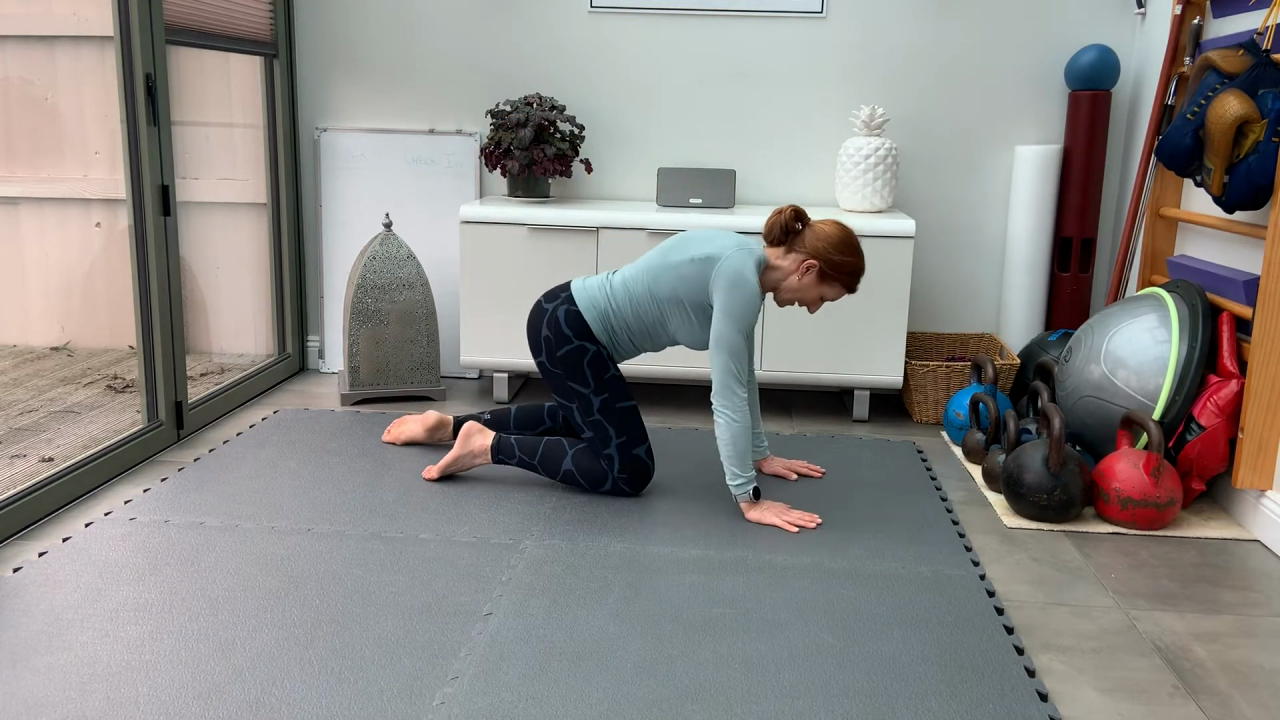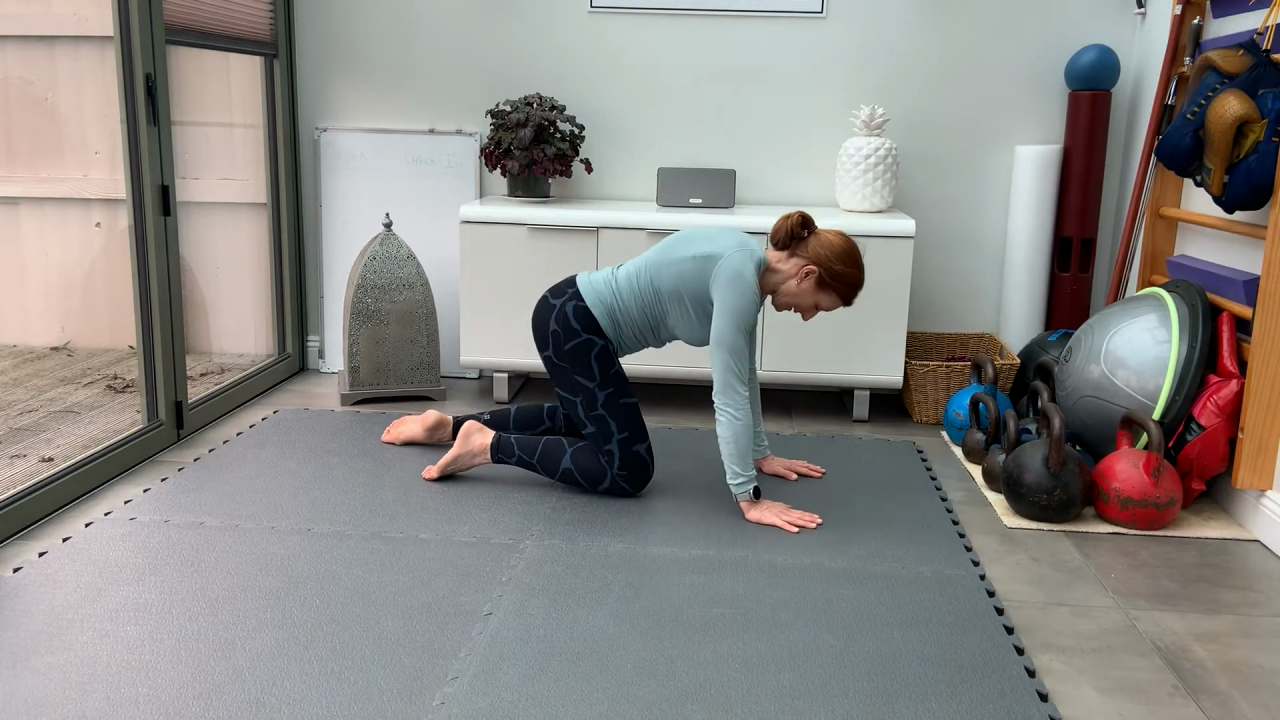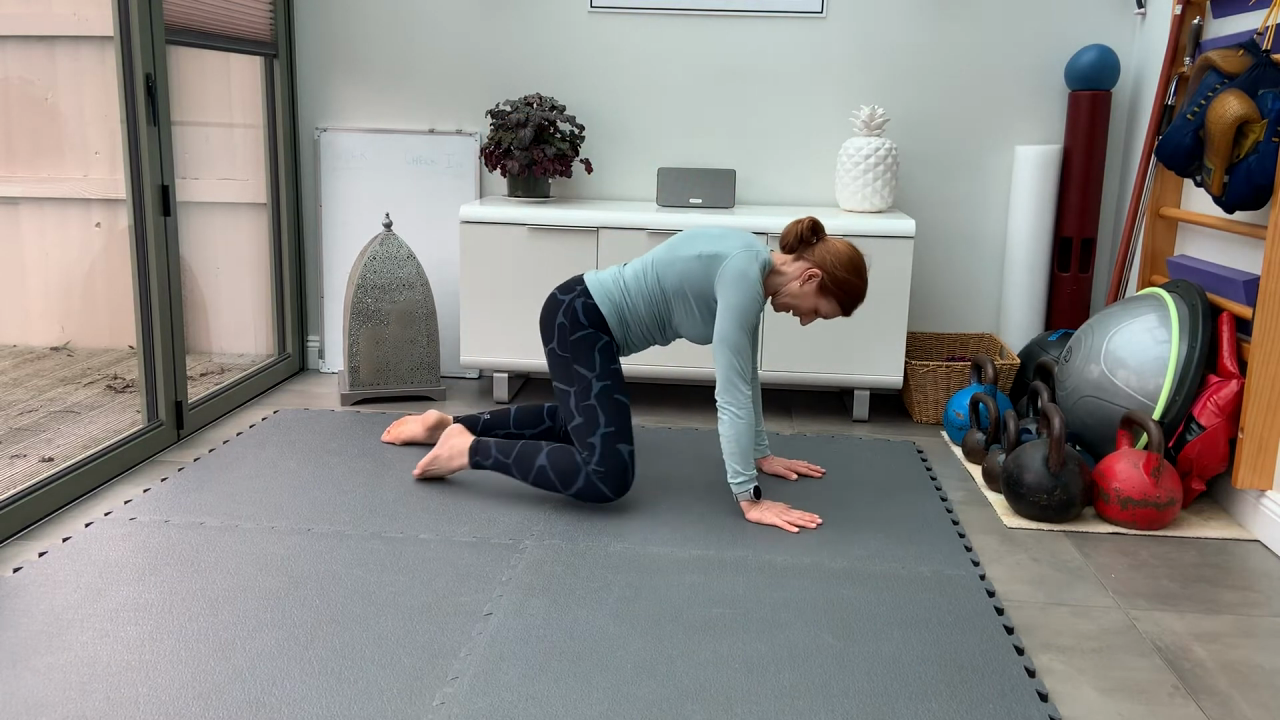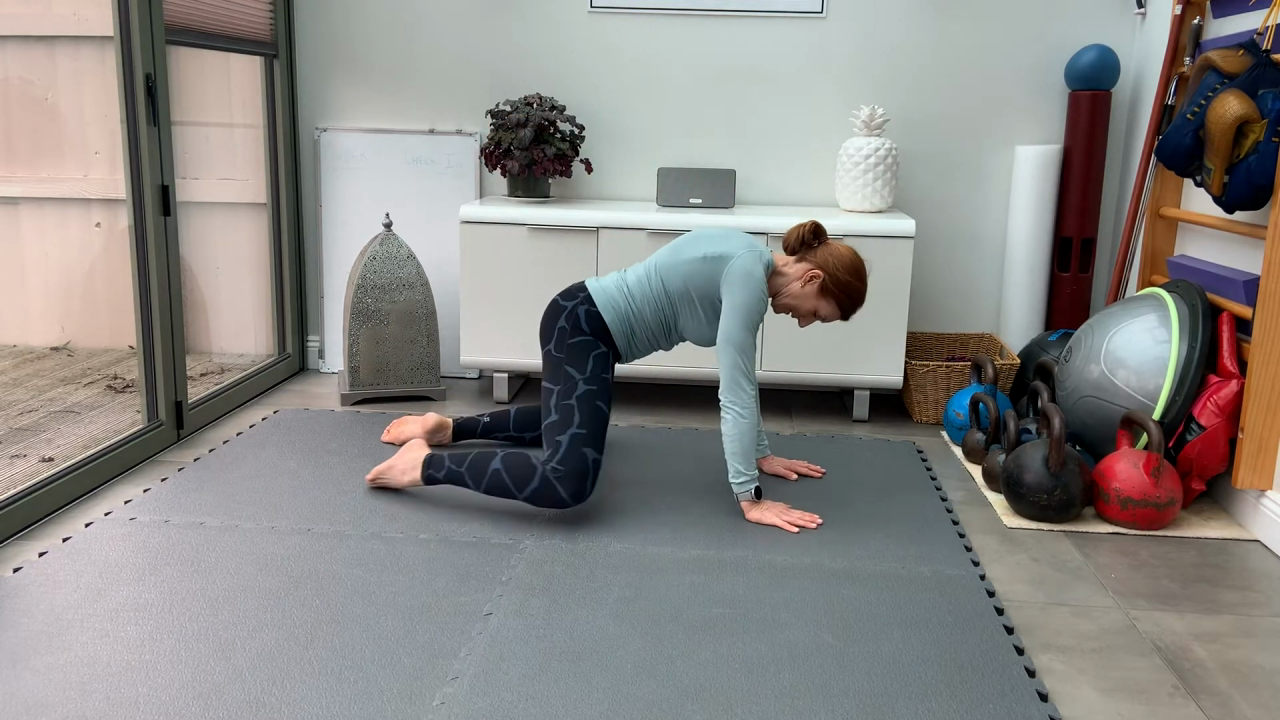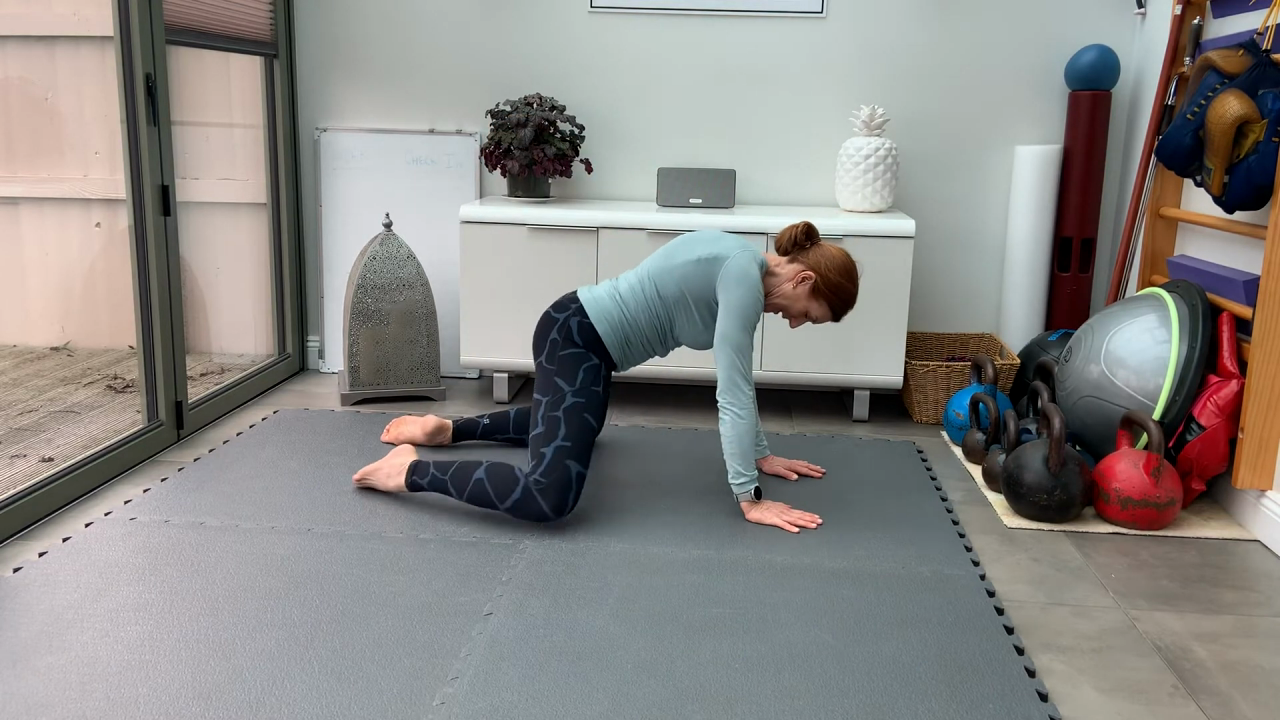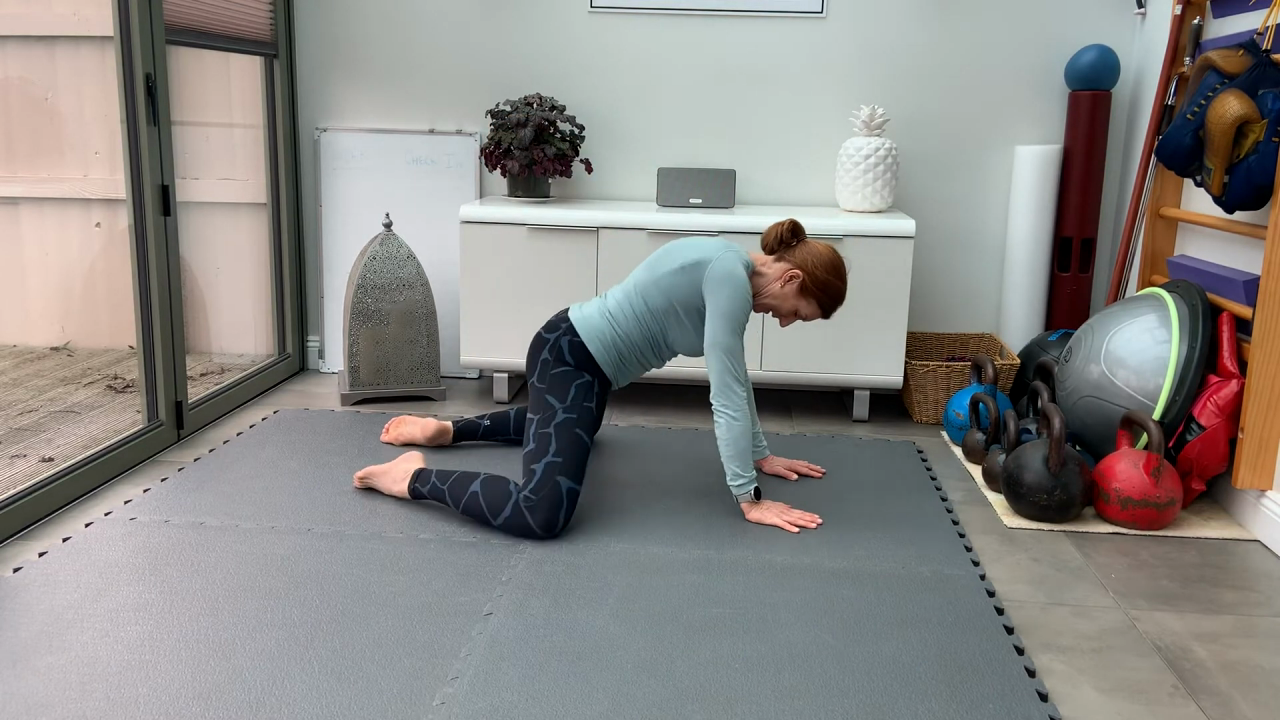
dt=0.2s
person 1, frame 1
left shoulder: (747, 266)
right shoulder: (740, 276)
left elbow: (743, 374)
right elbow: (727, 395)
left wrist: (759, 453)
right wrist: (749, 499)
left hip: (574, 323)
right hip: (565, 329)
left knee: (583, 418)
right knee: (630, 470)
left ankle: (452, 426)
right ankle: (489, 446)
person 1, frame 2
left shoulder: (752, 270)
right shoulder: (739, 274)
left elbow: (745, 373)
right elbow: (728, 393)
left wrist: (760, 453)
right wrist: (749, 499)
left hip: (580, 319)
right hip: (571, 322)
left knee: (583, 420)
right knee: (629, 471)
left ankle: (450, 426)
right ankle: (487, 446)
person 1, frame 3
left shoulder: (754, 269)
right shoulder: (745, 273)
left elbow: (745, 374)
right elbow: (731, 391)
left wrist: (761, 453)
right wrist: (749, 498)
left hip: (586, 318)
right hip: (579, 319)
left knee: (582, 421)
right knee: (606, 477)
left ankle: (454, 424)
right ankle: (467, 451)
person 1, frame 4
left shoulder: (750, 268)
right shoulder: (749, 275)
left elbow: (743, 379)
right elbow: (734, 392)
left wrist: (761, 454)
right wrist: (749, 499)
left hip: (588, 324)
right hip: (581, 327)
left knee: (579, 425)
right knee: (567, 482)
left ankle: (449, 428)
right ankle: (423, 464)
person 1, frame 5
left shoulder: (740, 267)
right shoulder: (744, 276)
left elbow: (739, 379)
right elbow: (732, 393)
left wrist: (761, 454)
right wrist: (749, 499)
left hip: (582, 334)
right hip: (575, 339)
left knee: (572, 425)
right knee: (550, 496)
left ankle: (446, 429)
right ankle: (413, 471)
person 1, frame 6
left shoulder: (730, 268)
right shoulder: (730, 277)
left elbow: (735, 377)
right elbow: (726, 395)
left wrist: (760, 454)
right wrist: (749, 500)
left hip: (580, 352)
right hip: (567, 358)
left knee: (577, 429)
right knee: (541, 515)
left ankle: (447, 430)
right ankle: (417, 478)
